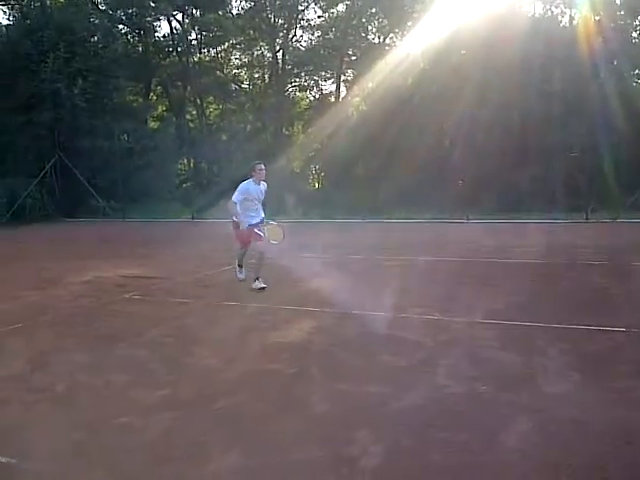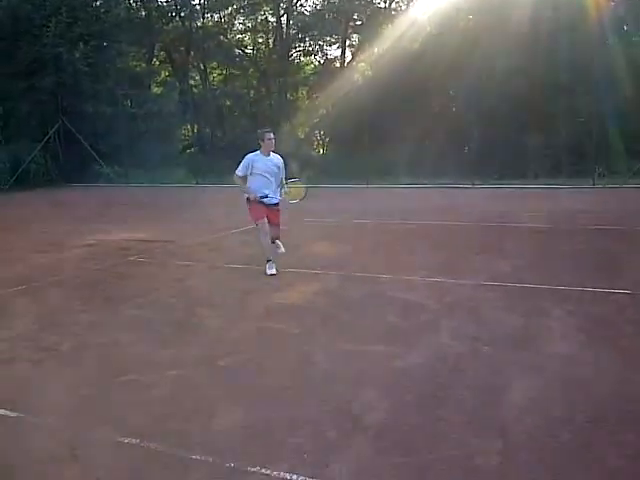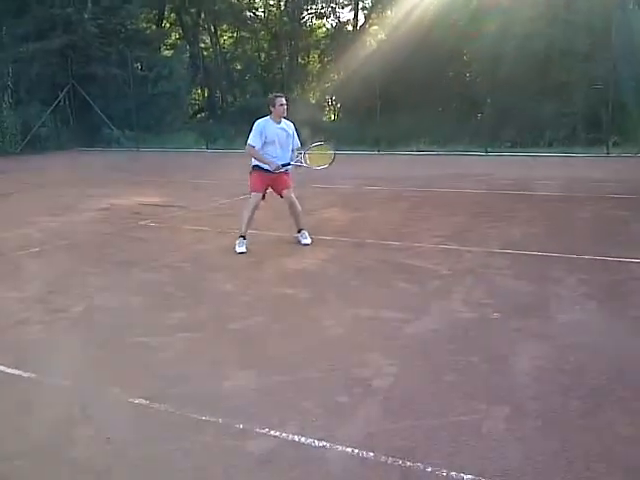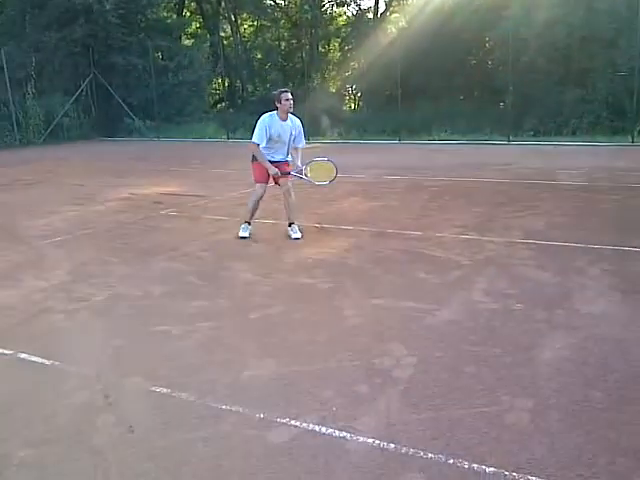
dt=0.4s
person 1, frame 1
left shoulder: (264, 186)
right shoulder: (245, 186)
right elbow: (231, 204)
right wrist: (240, 220)
left hip: (257, 223)
right hip: (242, 223)
left knee: (261, 251)
right knee: (244, 249)
left ankle: (257, 280)
right ankle: (240, 266)
person 1, frame 2
left shoulder: (278, 160)
right shoulder: (250, 159)
left elbow: (281, 179)
right elbow: (237, 177)
left wrist: (283, 191)
right wrist: (248, 192)
left hip: (273, 200)
right hip: (256, 200)
left knee: (275, 233)
right knee: (264, 229)
left ankle: (274, 241)
right ankle: (270, 262)
person 1, frame 3
left shoulder: (289, 126)
right shoulder: (261, 124)
left elbow: (295, 149)
right elbow: (249, 149)
right wrist: (269, 162)
left hip: (281, 171)
right hip: (260, 169)
left knee: (291, 199)
right knee: (254, 201)
left ankle: (301, 232)
right ankle: (242, 238)
person 1, frame 4
left shoulder: (296, 123)
right shoulder: (265, 120)
left elbow: (296, 148)
right elbow: (253, 146)
left wrist: (297, 163)
right wrist: (269, 167)
left hip: (282, 160)
right hip: (262, 160)
left knee: (287, 188)
right knee: (260, 191)
left ankle: (292, 226)
right ankle: (246, 224)
